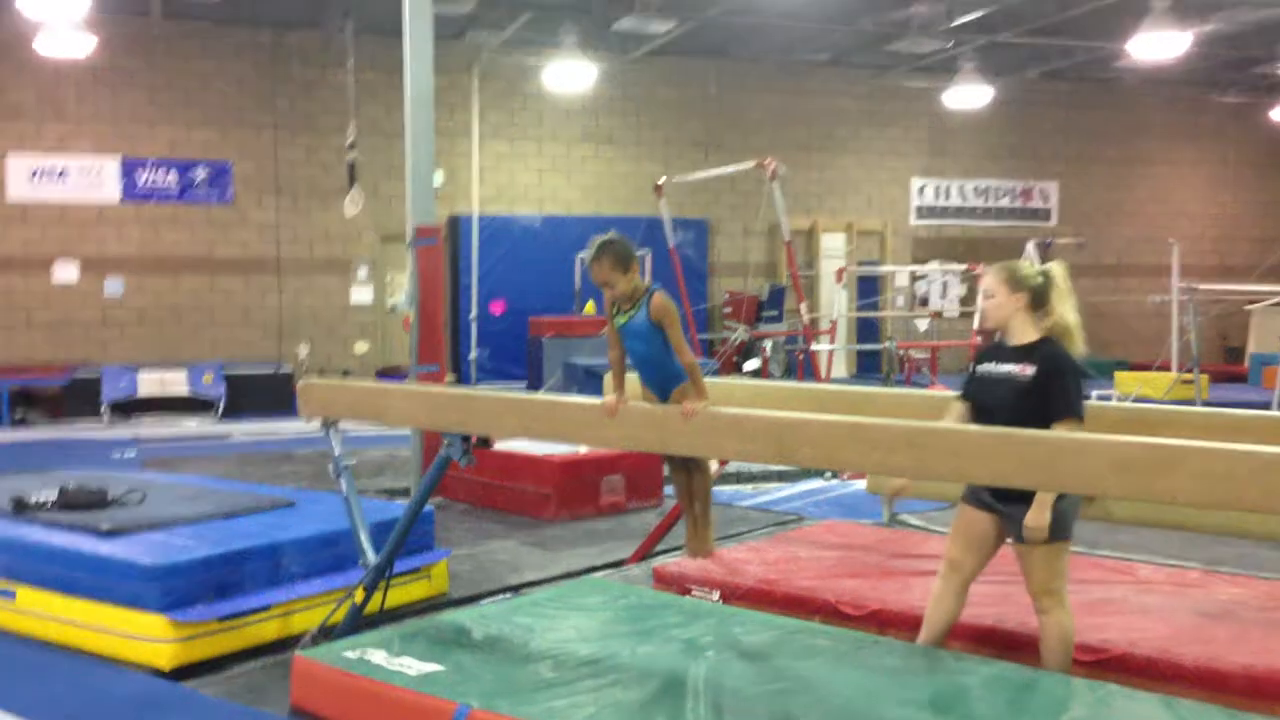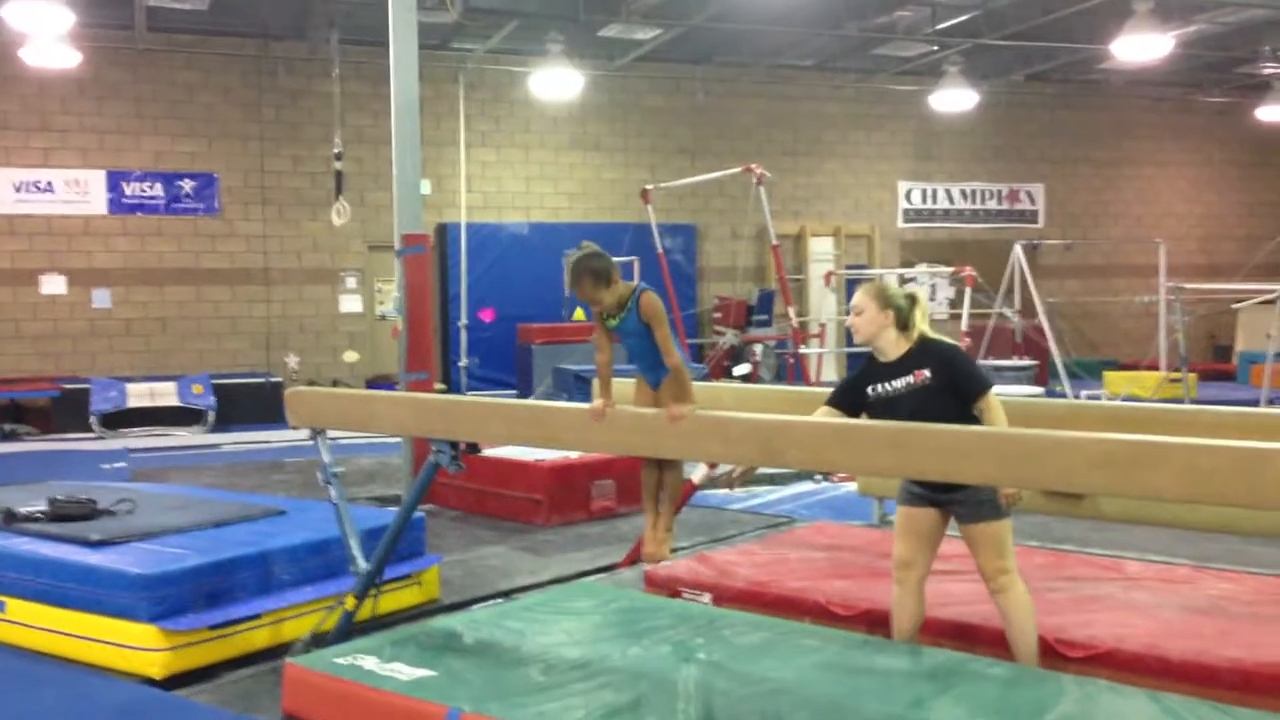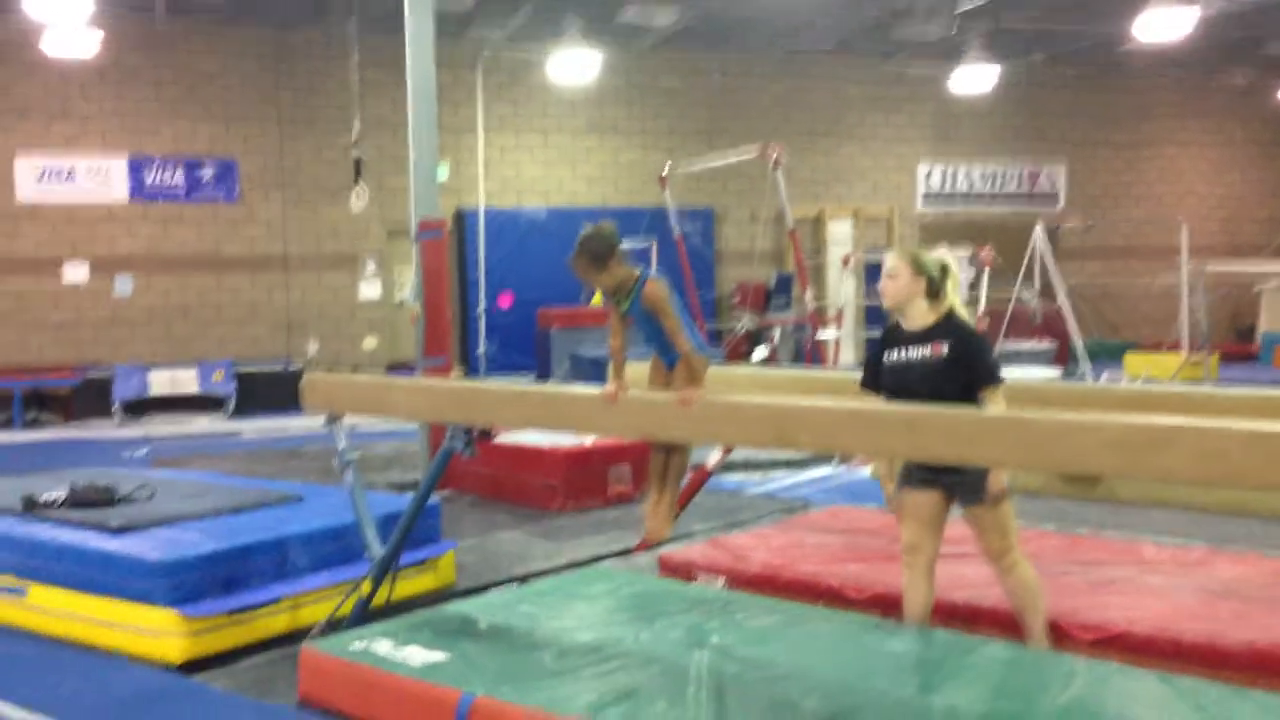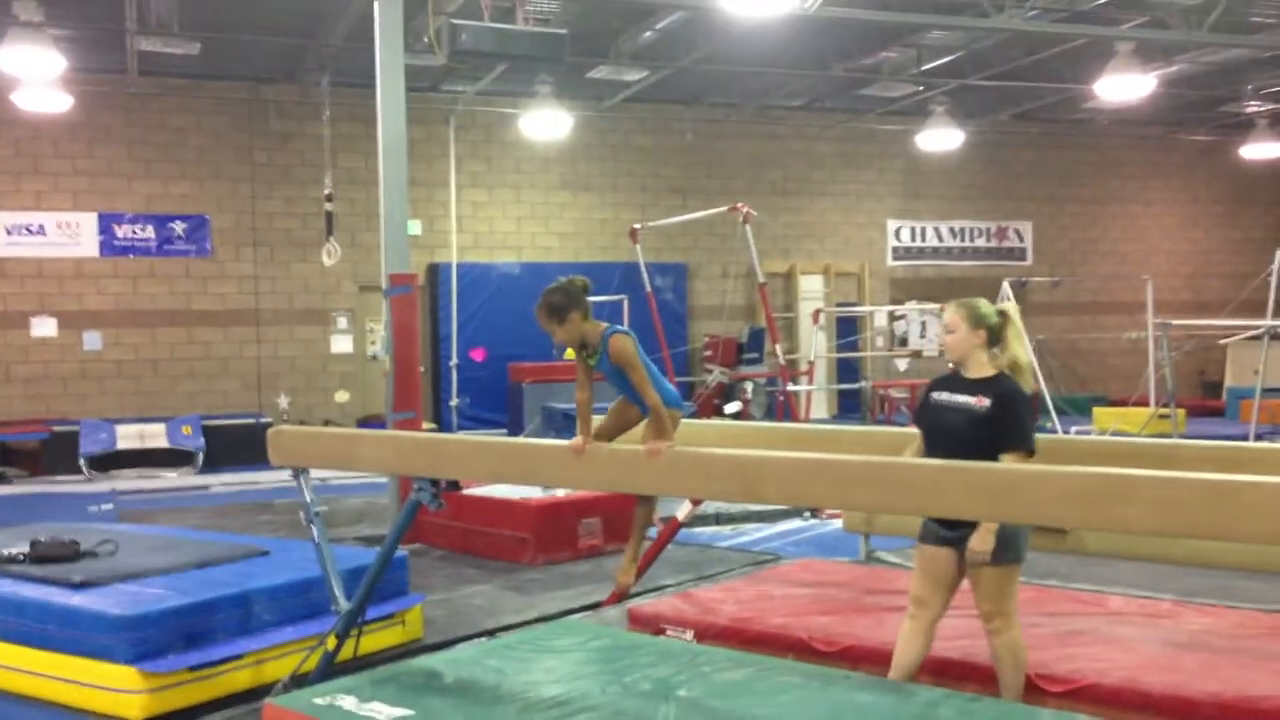
dt=0.5s
person 1, frame 1
left shoulder: (1056, 361)
right shoulder: (987, 356)
right elbow: (958, 419)
left wrist: (1042, 505)
left hip: (1036, 498)
right hip: (987, 489)
left knee: (1047, 597)
right knee: (952, 571)
person 1, frame 2
left shoulder: (942, 356)
right shoulder: (865, 377)
left elbow: (990, 408)
left hip: (975, 481)
right hip: (921, 484)
left knee: (1000, 577)
right knee: (906, 571)
person 1, frame 3
left shoulder: (961, 337)
right shoulder: (888, 343)
left elbow: (993, 401)
left wrist: (998, 467)
right wrist: (886, 475)
left hip: (972, 464)
right hip: (920, 467)
left knee: (1004, 555)
right knee: (915, 554)
left ankle: (1039, 650)
person 1, frame 4
left shoulder: (1008, 395)
right shoulder: (938, 388)
left elbow: (1011, 469)
right elbow: (918, 449)
left wrist: (988, 529)
left hip: (991, 525)
right hip: (940, 521)
left knee: (997, 619)
right knee: (920, 608)
person 2, frame 1
left shoulder: (658, 302)
right shoulder: (611, 304)
left elbow: (683, 353)
right elbow: (616, 351)
left wrist: (701, 398)
right wrist: (617, 393)
left hip: (679, 386)
right hip: (651, 389)
left knee: (693, 456)
right knee: (672, 458)
left ankle: (704, 522)
right ankle: (690, 523)
person 2, frame 2
left shoulder: (646, 300)
right shoulder: (600, 309)
left elbow: (671, 353)
right elbow: (603, 353)
left wrist: (686, 400)
right wrist: (604, 397)
left hip: (672, 373)
right hip: (646, 375)
left ankle: (665, 525)
right ankle: (650, 520)
person 2, frame 3
left shoulder: (651, 287)
right shoulder: (613, 291)
left elbow: (679, 338)
right elbow: (617, 338)
left wrist: (696, 384)
right wrist: (617, 381)
left hip: (689, 353)
right hip: (663, 355)
left ankle: (668, 503)
right ankle: (654, 499)
person 2, frame 4
left shoulder: (617, 342)
right shoulder: (582, 344)
left elbow: (650, 393)
right elbow: (583, 392)
left wrist: (663, 439)
right wrist: (583, 435)
left hip: (662, 402)
right hip: (635, 399)
right knee: (598, 435)
left ankle: (633, 555)
